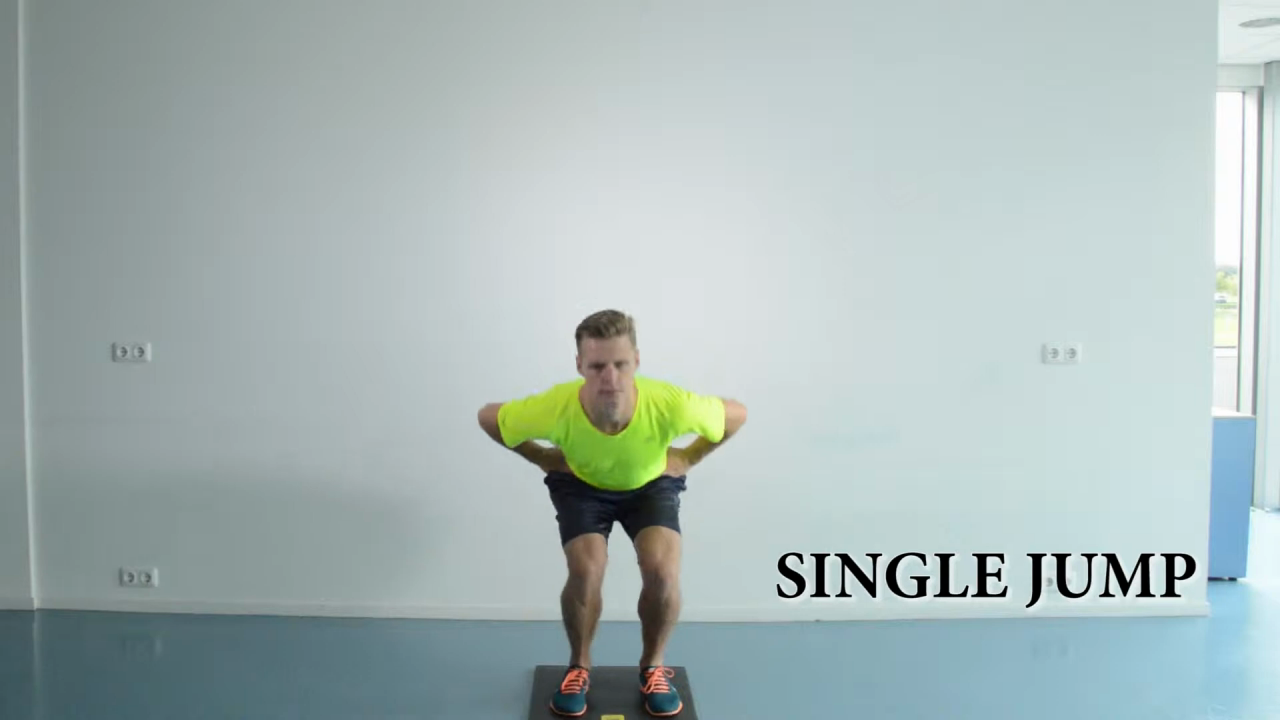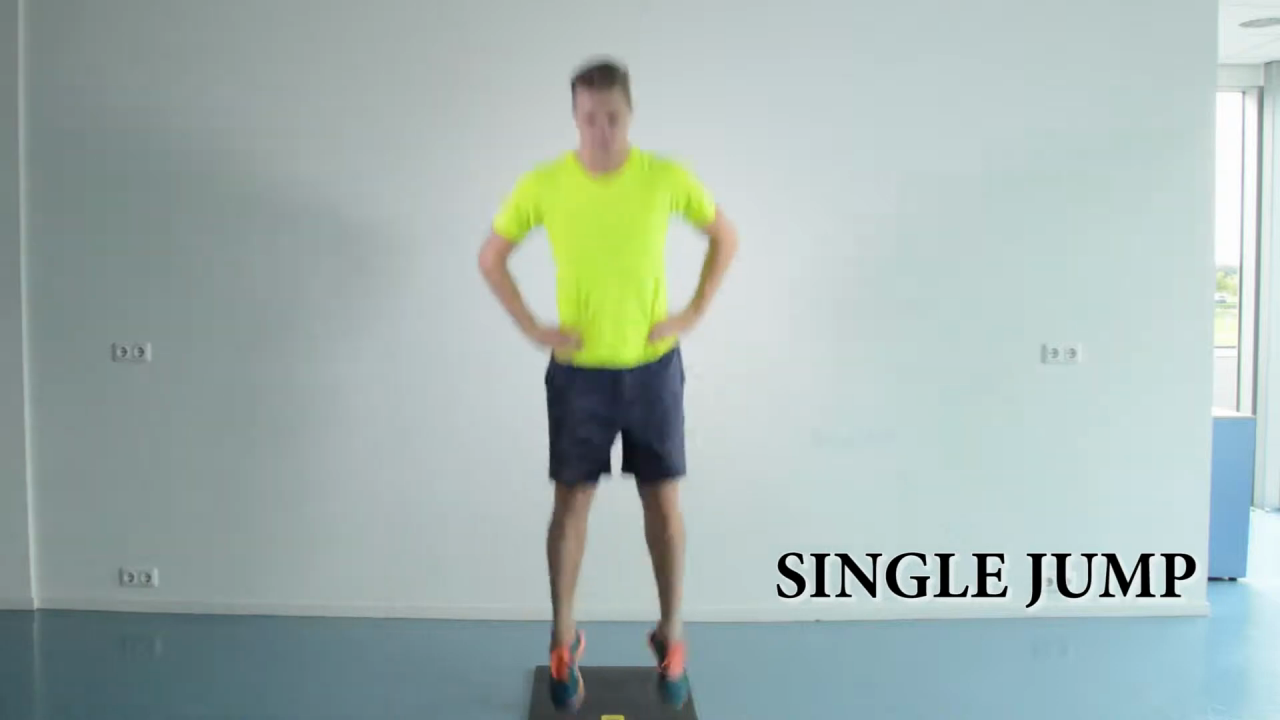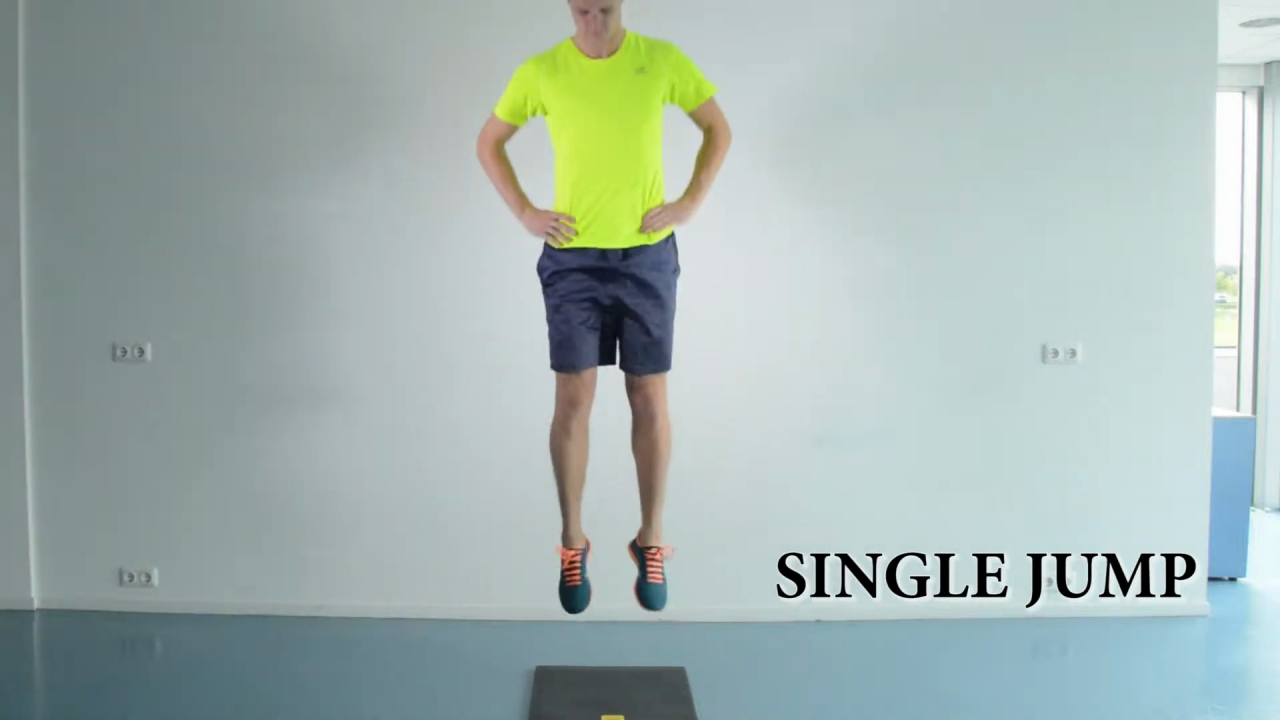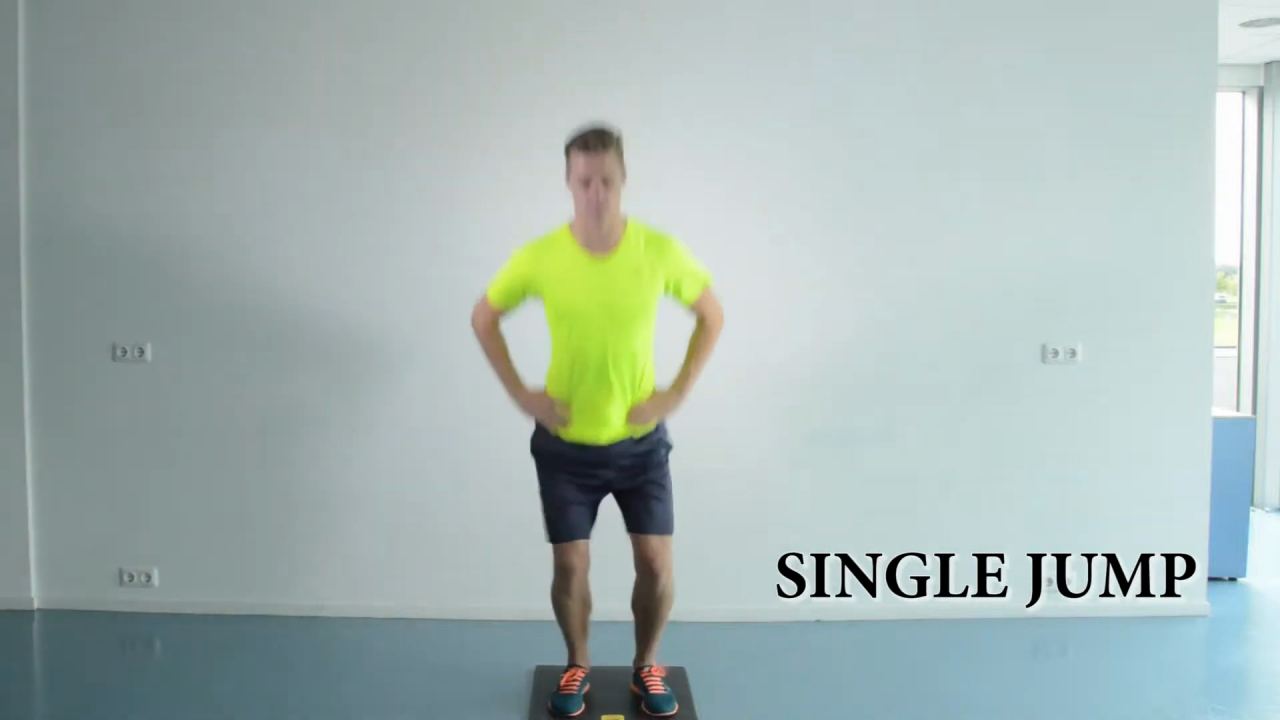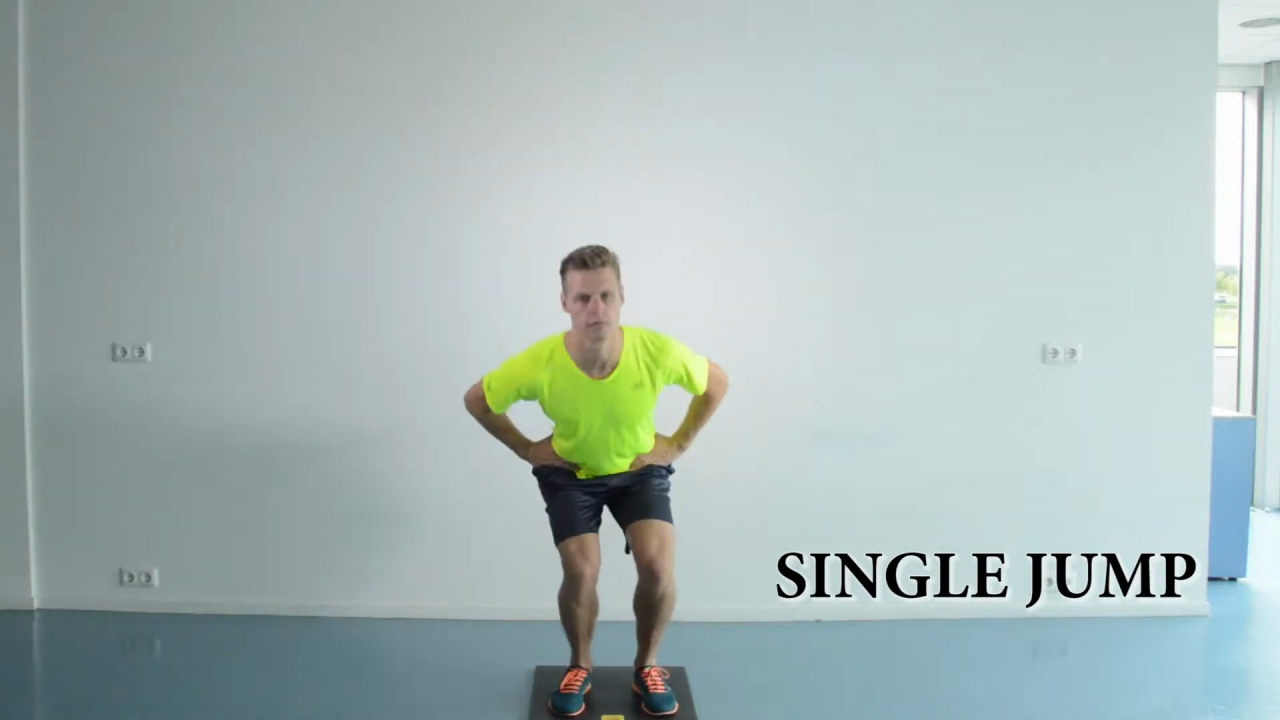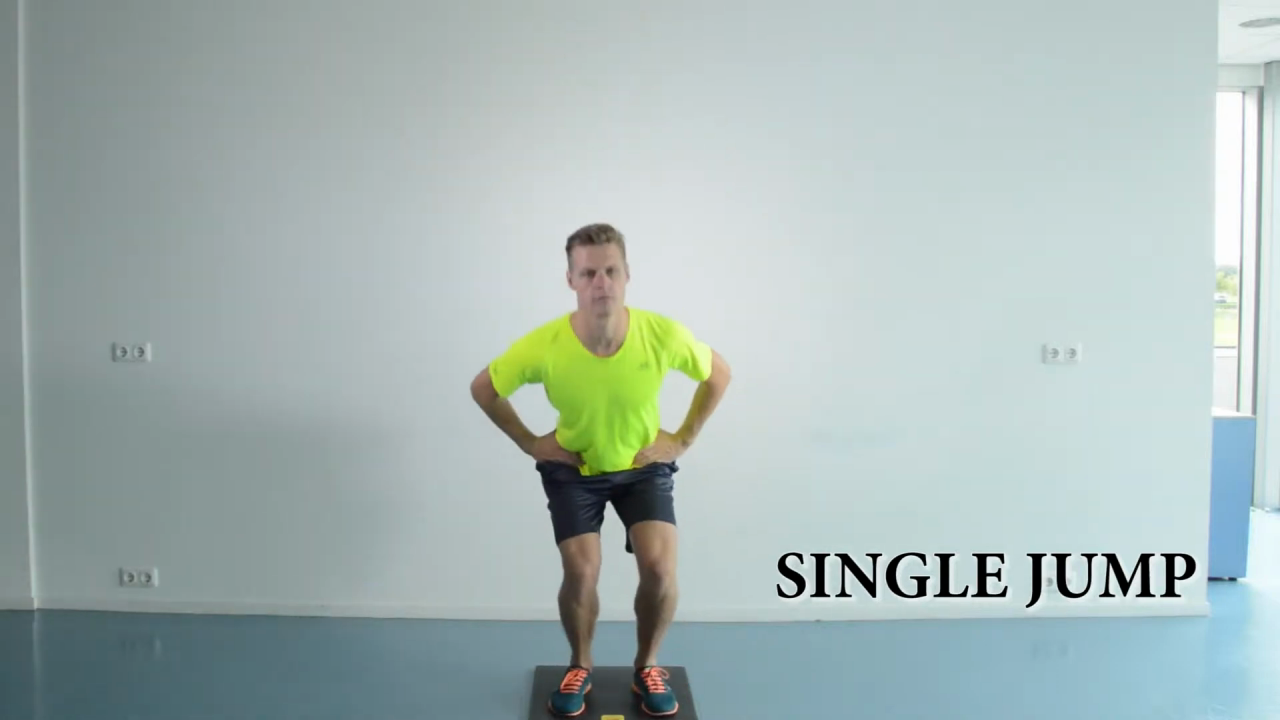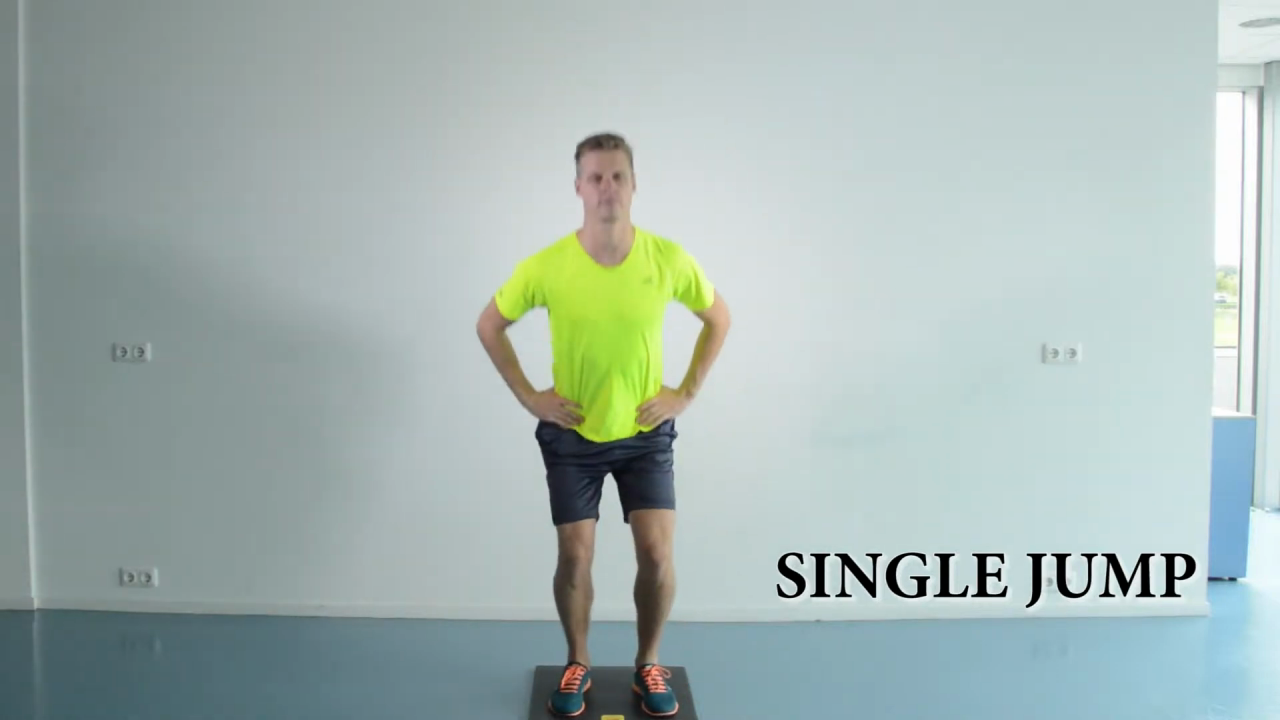
dt=0.3s
person 1, frame 1
left shoulder: (670, 405)
right shoulder: (555, 409)
left elbow: (736, 413)
right elbow: (488, 416)
left wrist: (687, 459)
right wrist: (542, 457)
left hip: (648, 485)
right hip: (582, 487)
left knee: (662, 571)
right knee: (587, 571)
left ankle: (652, 667)
right ankle: (577, 667)
person 1, frame 2
left shoulder: (664, 176)
right shoulder: (544, 185)
left elbow: (723, 234)
right elbow: (491, 254)
left wrist: (692, 313)
right wrist: (533, 328)
left hip: (653, 368)
right hip: (578, 372)
left knee: (662, 503)
right knee: (571, 502)
left ankle: (670, 635)
right ankle: (564, 638)
person 1, frame 3
left shoulder: (662, 60)
right shoulder: (541, 72)
left elbow: (719, 131)
right elbow: (489, 143)
left wrist: (688, 204)
right wrist: (526, 214)
left hip: (647, 258)
right hip: (573, 261)
left knee: (648, 401)
right knee: (573, 402)
left ankle: (651, 544)
right ankle: (572, 546)
person 1, frame 4
left shoulder: (659, 251)
right shoulder: (538, 258)
left elbow: (712, 314)
right elbow: (483, 318)
left wrist: (678, 392)
right wrist: (521, 394)
left hip: (638, 437)
right hip: (565, 438)
left knee: (656, 565)
right knee: (570, 567)
left ankle: (647, 668)
right ankle: (576, 666)
person 1, frame 5
left shoulder: (659, 352)
right shoulder: (536, 365)
left elbow: (717, 383)
right elbow: (476, 401)
left wrist: (679, 443)
right wrist: (526, 448)
left hip: (638, 471)
right hip: (569, 474)
left knee: (658, 565)
right knee: (581, 570)
left ankle: (647, 665)
right ankle: (579, 665)
person 1, frame 6
left shoulder: (664, 335)
right shoulder: (543, 347)
left elbow: (719, 375)
right elbow: (483, 390)
left wrist: (684, 438)
right wrist: (531, 443)
left hip: (643, 466)
right hip: (572, 468)
left knee: (660, 566)
right knee: (581, 570)
left ankle: (646, 666)
right ankle: (580, 666)
person 1, frame 7
left shoulder: (669, 258)
right shoulder: (546, 265)
left elbow: (719, 320)
right elbow: (489, 326)
left wrist: (687, 392)
right wrist: (528, 396)
left hip: (645, 432)
right hip: (571, 433)
left knee: (656, 553)
right knee: (575, 555)
left ankle: (648, 665)
right ankle: (577, 664)
